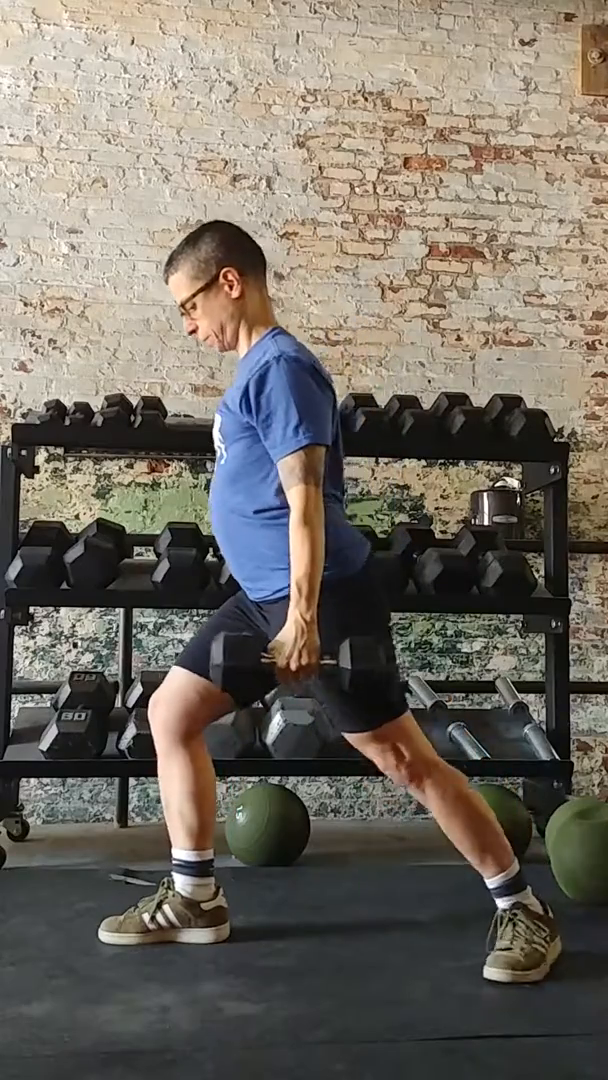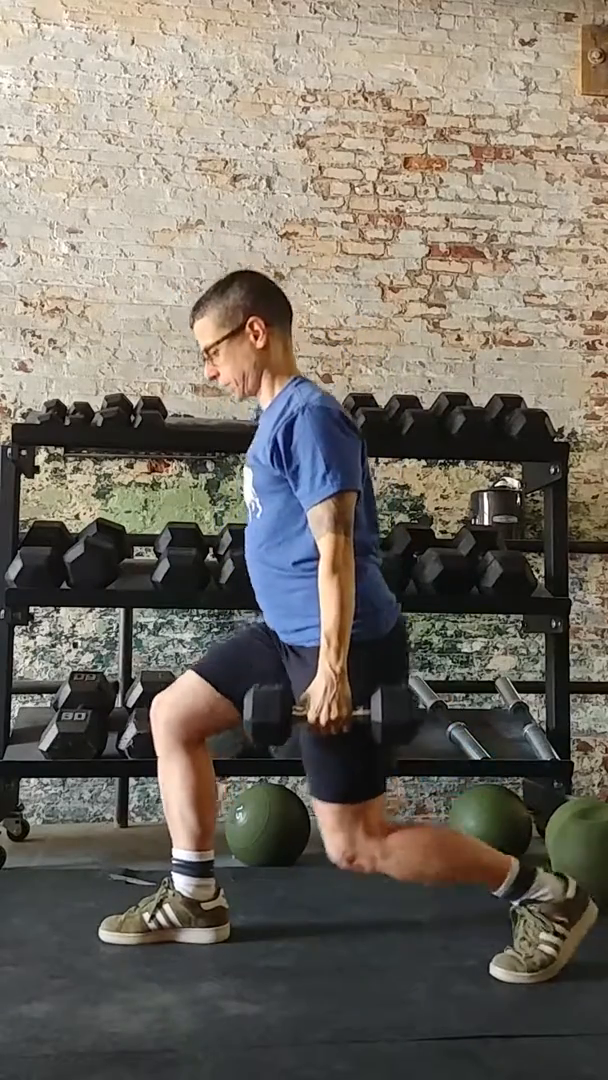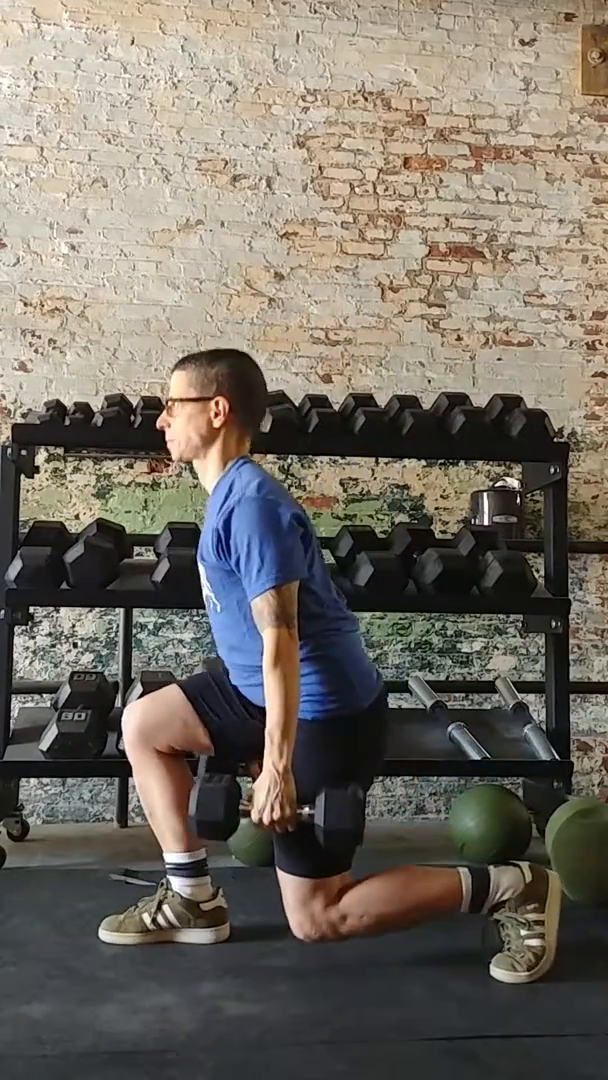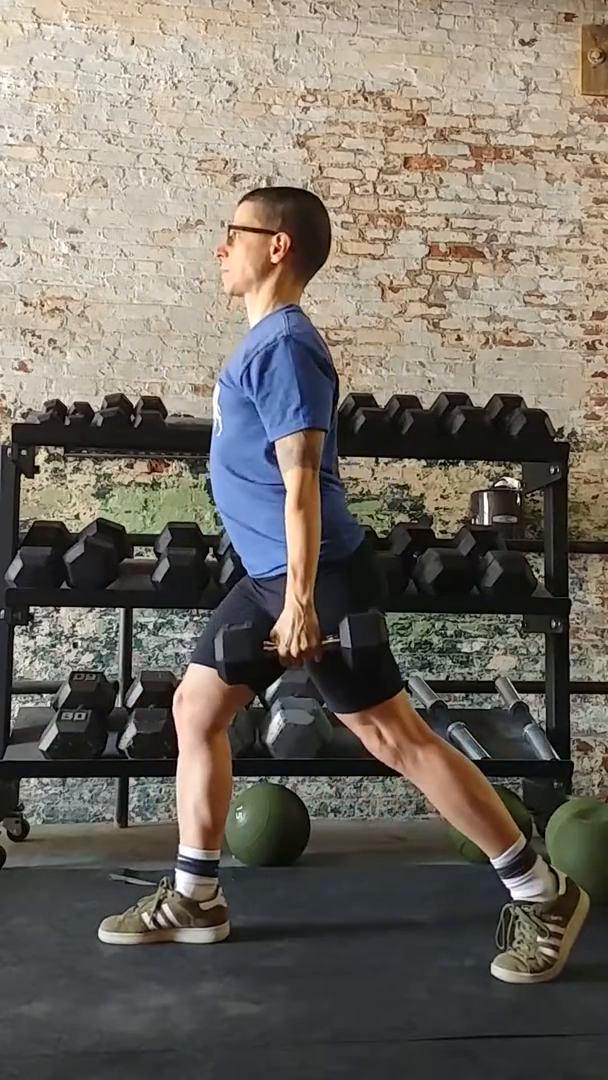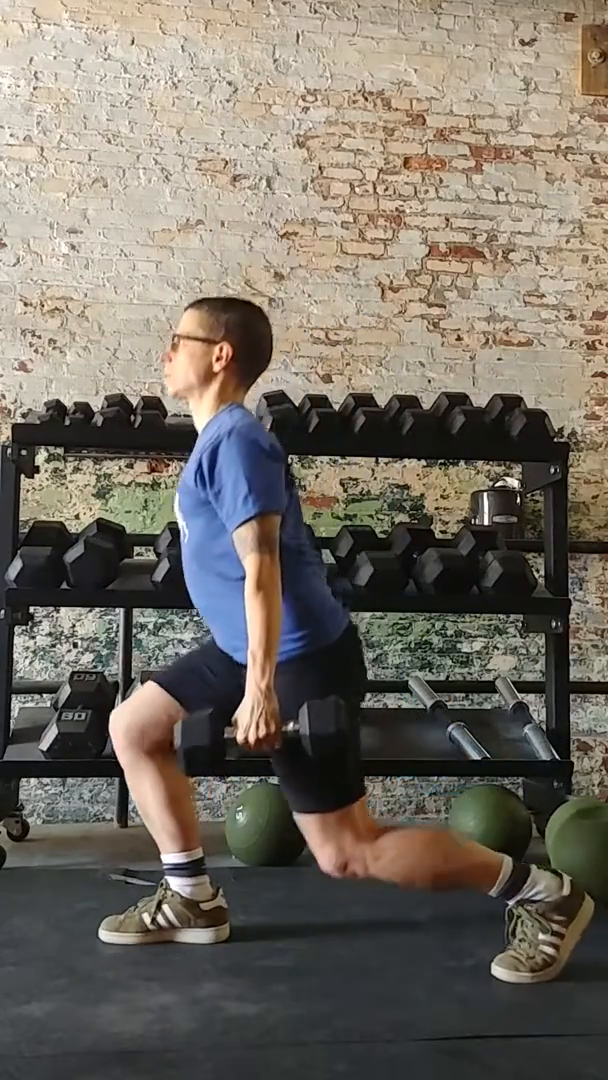
dt=1s
person 1, frame 1
left shoulder: (280, 367)
right shoulder: (255, 369)
left elbow: (307, 501)
left wrist: (303, 619)
left hip: (322, 595)
right hip: (263, 595)
left knee: (404, 758)
right knee: (169, 712)
left ankle: (523, 910)
right ankle: (193, 897)
person 1, frame 2
left shoulder: (308, 415)
right shoulder: (279, 416)
left elbow: (335, 551)
left wrist: (333, 667)
left hip: (345, 643)
right hip: (288, 632)
left knee: (354, 842)
right knee: (172, 716)
left ankle: (549, 898)
right ankle: (194, 898)
person 1, frame 3
left shoulder: (251, 503)
right shoulder: (229, 496)
left elbow: (281, 643)
left wrist: (276, 767)
right wrist: (260, 740)
left hip: (325, 712)
right hip: (273, 694)
left knee: (315, 917)
right knee: (142, 726)
left ankle: (512, 889)
right ankle: (192, 898)
person 1, frame 4
left shoulder: (285, 345)
right shoulder: (266, 342)
left elbow: (303, 483)
left wrist: (301, 600)
left hip: (314, 577)
right hip: (268, 574)
left knee: (396, 737)
right knee: (195, 712)
left ankle: (542, 892)
right ankle: (194, 898)
person 1, frame 5
left shoulder: (233, 440)
right shoulder: (219, 438)
left elbow: (262, 570)
left wrist: (260, 690)
left hip: (301, 659)
right hip: (250, 649)
left knee: (347, 850)
right knee: (132, 729)
left ankle: (544, 895)
right ankle: (191, 898)
